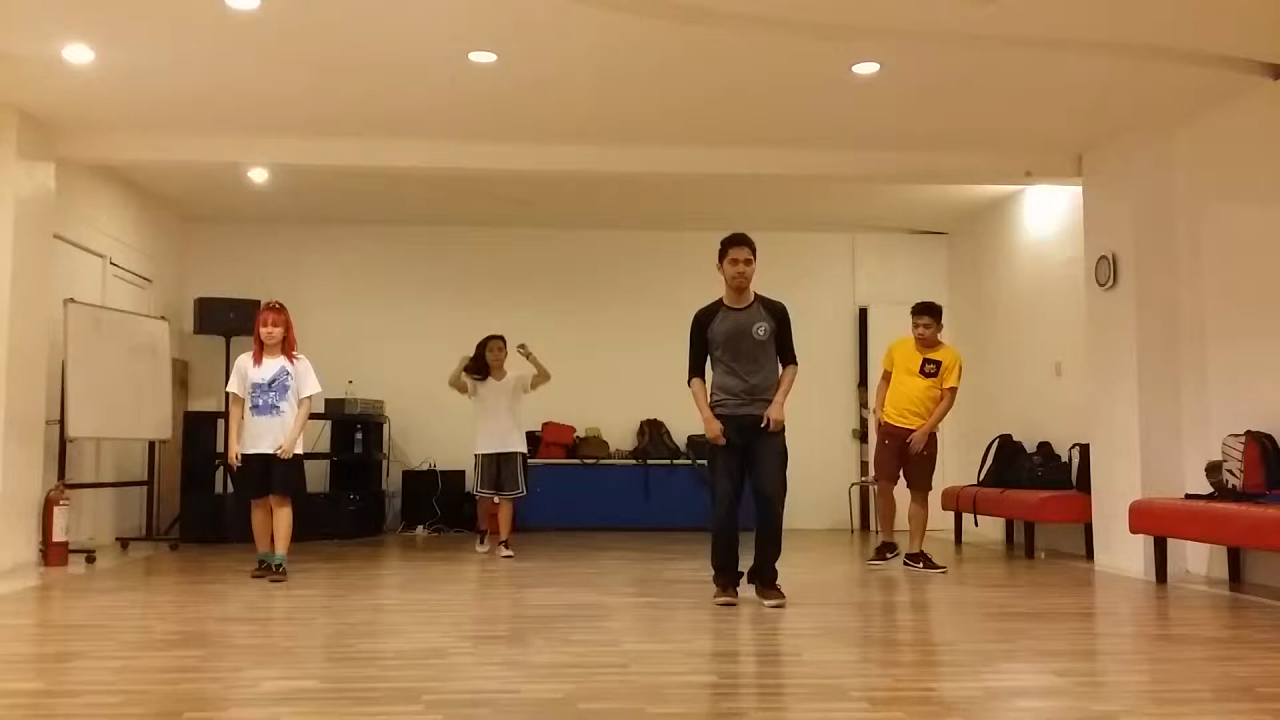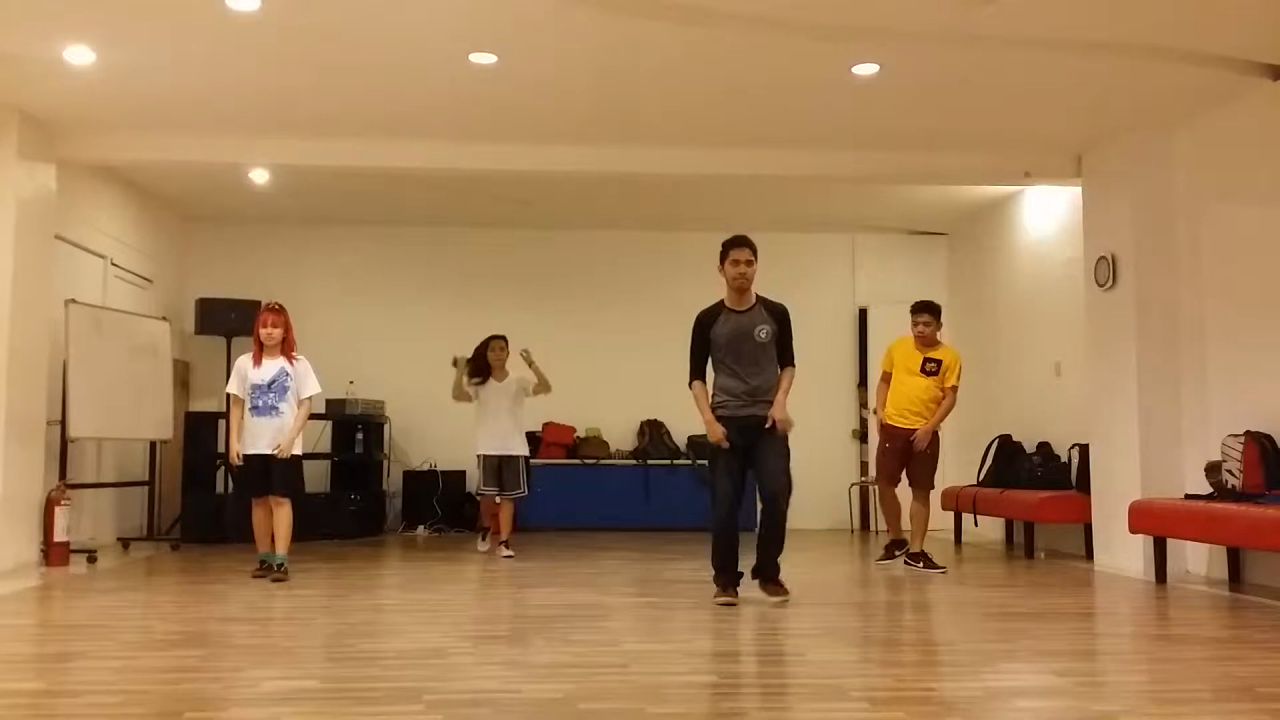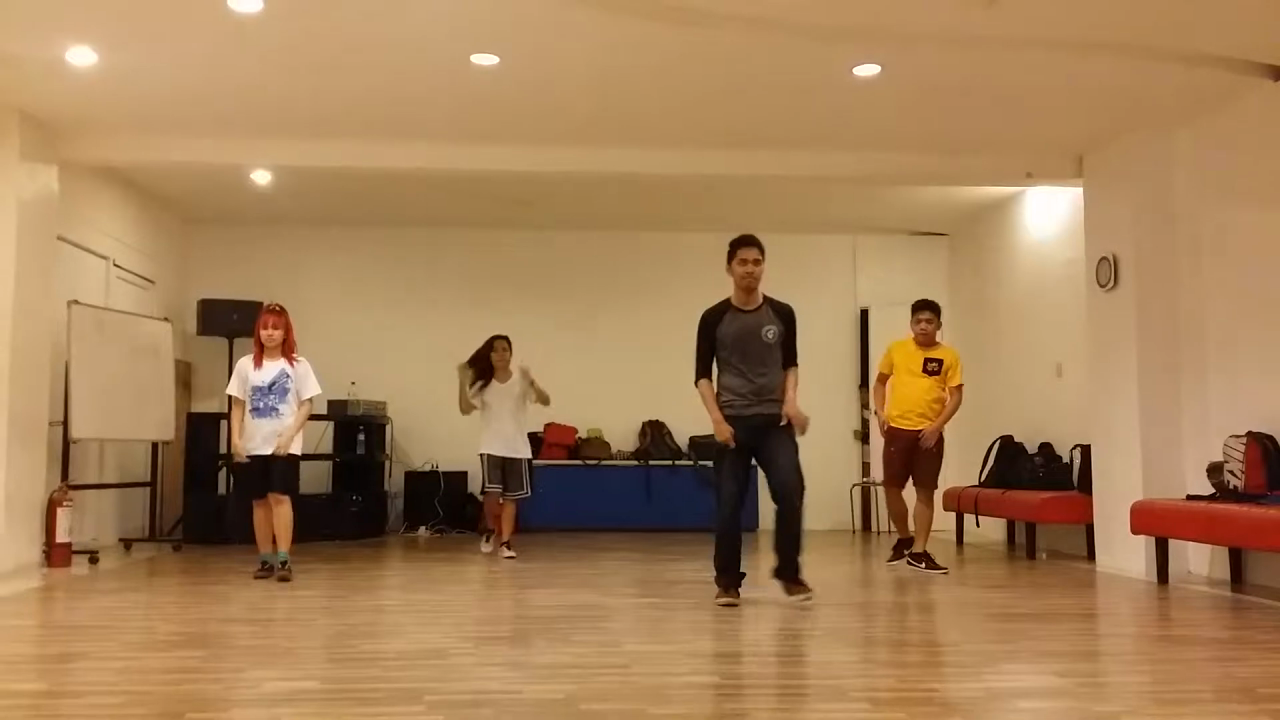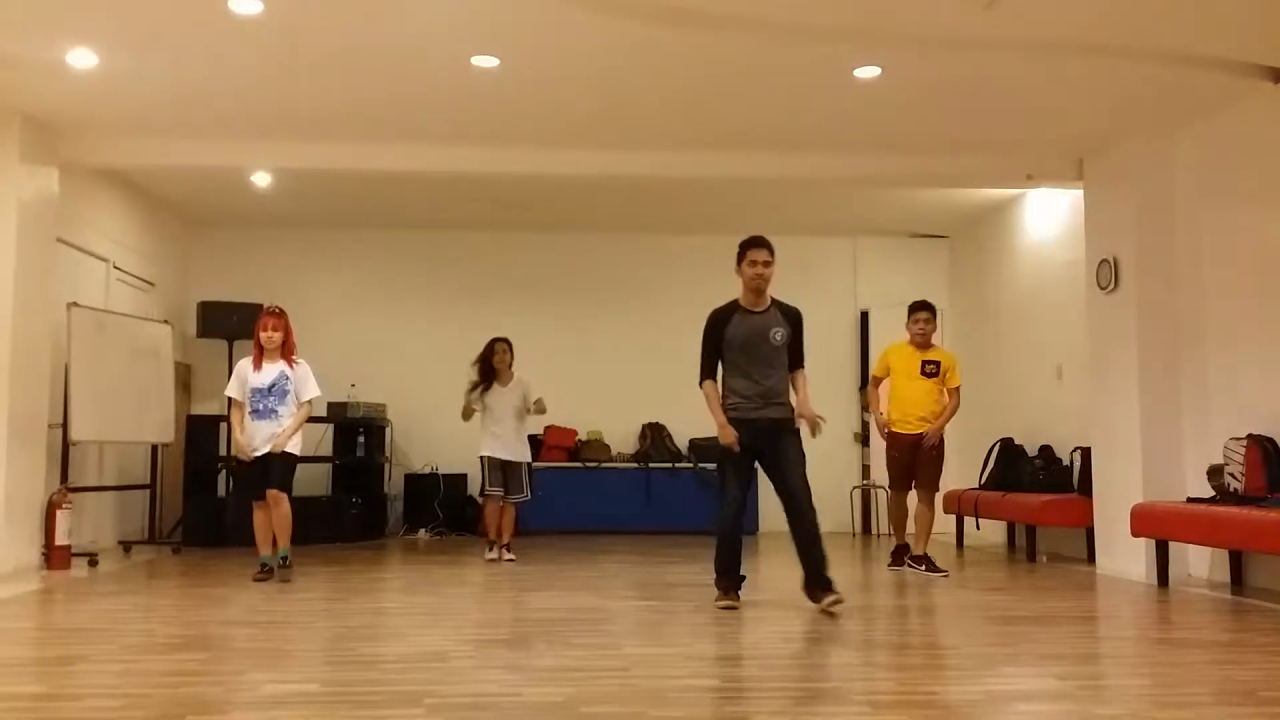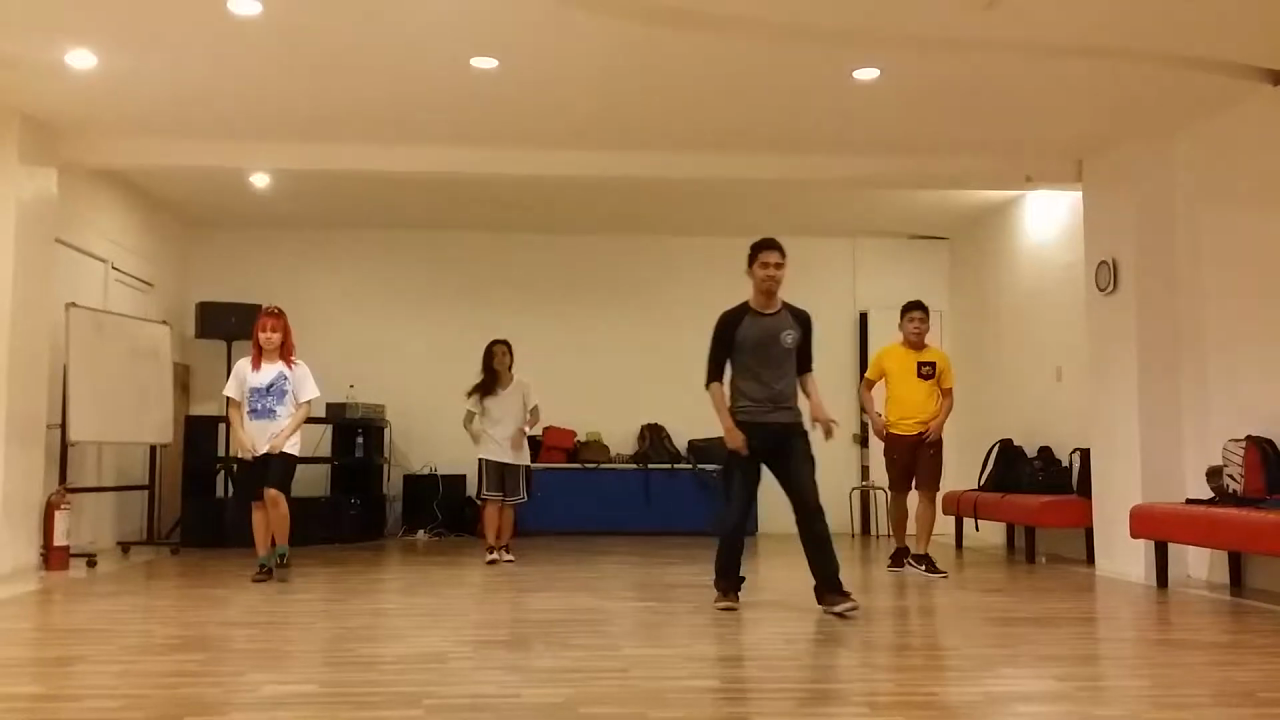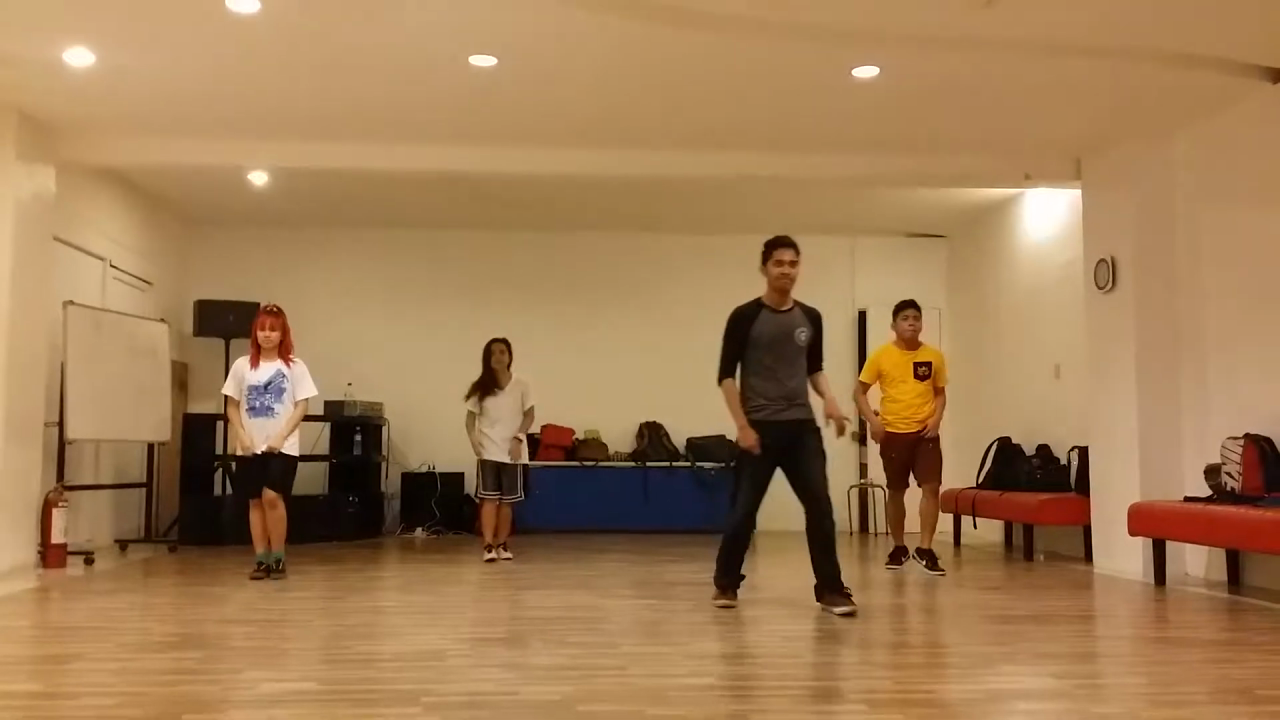
dt=0.1s
person 1, frame 1
left shoulder: (774, 312)
right shoulder: (706, 318)
left elbow: (789, 363)
right elbow: (695, 374)
left wrist: (778, 401)
right wrist: (707, 416)
left hip: (765, 420)
right hip: (725, 421)
left knee: (771, 497)
right knee: (724, 502)
left ankle: (765, 578)
right ankle: (725, 580)
person 1, frame 2
left shoulder: (775, 314)
right shoulder: (708, 320)
left elbow: (787, 365)
right elbow: (696, 377)
left wrist: (780, 402)
right wrist: (709, 419)
left hip: (767, 421)
right hip: (727, 423)
left knee: (777, 493)
right knee: (725, 503)
left ankle: (768, 573)
right ankle: (726, 580)
person 1, frame 3
left shoulder: (782, 314)
right shoulder: (714, 319)
right elbow: (703, 376)
left wrist: (791, 400)
right wrist: (717, 419)
left hip: (773, 421)
right hip: (732, 423)
left knee: (790, 490)
right knee: (729, 503)
left ankle: (789, 572)
right ankle: (728, 581)
person 1, frame 4
left shoulder: (790, 317)
right shoulder: (721, 319)
right elbow: (707, 377)
left wrist: (802, 401)
right wrist: (721, 422)
left hip: (780, 423)
right hip: (739, 425)
left knee: (800, 499)
right knee: (732, 507)
left ankle: (818, 582)
right ankle: (727, 584)
person 1, frame 5
left shoulder: (799, 320)
right shoulder: (732, 321)
right elbow: (714, 379)
left wrist: (815, 403)
right wrist: (728, 426)
left hip: (789, 428)
right hip: (747, 429)
left knee: (809, 505)
right knee: (737, 510)
left ankle: (829, 588)
right ankle: (727, 585)
person 1, frame 6
left shoulder: (810, 318)
right shoulder: (745, 317)
right elbow: (726, 376)
left wrist: (829, 400)
right wrist: (743, 424)
left hip: (802, 425)
right hip: (760, 426)
left knee: (820, 504)
right knee: (744, 508)
left ankle: (830, 588)
right ankle: (726, 582)
person 2, frame 1
left shoulder: (298, 363)
right shoulder: (244, 362)
left elbow: (305, 404)
right elbow: (236, 404)
left wrist: (292, 439)
right wrist: (232, 442)
left hip: (284, 445)
right hip: (252, 445)
left knee: (281, 500)
right knee: (258, 501)
left ankle: (280, 562)
right ankle: (263, 559)
person 2, frame 2
left shoulder: (297, 364)
right shoulder: (244, 363)
left elbow: (305, 404)
right elbow: (236, 405)
left wrist: (290, 438)
right wrist: (233, 441)
left hip: (284, 446)
right hip: (253, 445)
left knee: (280, 498)
right knee: (259, 500)
left ankle: (281, 561)
right ankle: (264, 559)
person 2, frame 3
left shoulder: (298, 365)
right shoulder: (245, 365)
left elbow: (306, 405)
right elbow: (237, 405)
left wrist: (288, 437)
right wrist: (235, 438)
left hip: (285, 445)
right hip: (253, 446)
left knee: (279, 497)
right knee: (260, 500)
left ankle: (284, 560)
right ankle: (265, 560)
person 2, frame 4
left shoulder: (297, 367)
right shoulder: (245, 367)
left elbow: (306, 406)
right elbow: (236, 407)
left wrist: (285, 435)
right wrist: (237, 436)
left hip: (284, 445)
right hip: (253, 447)
left knee: (277, 495)
right knee: (259, 502)
left ankle: (284, 556)
right ankle: (265, 562)
person 2, frame 5
left shoulder: (296, 368)
right shoulder: (243, 367)
left elbow: (304, 407)
right elbow: (234, 407)
left wrist: (283, 437)
right wrist: (241, 437)
left hip: (283, 446)
right hip: (252, 449)
left knee: (274, 495)
right knee: (258, 503)
left ankle: (282, 553)
right ankle: (263, 562)
person 2, frame 6
left shoulder: (294, 366)
right shoulder: (242, 366)
left elbow: (302, 405)
right elbow: (232, 406)
left wrist: (281, 436)
right wrist: (241, 435)
left hip: (282, 446)
right hip: (250, 447)
left knee: (272, 497)
right knee: (255, 501)
left ankle: (278, 556)
right ankle: (261, 560)
person 3, frame 1
left shoulder: (949, 357)
right shoulder: (897, 348)
left elbow: (948, 399)
right elbow: (885, 380)
left wrist: (925, 430)
right wrist: (878, 410)
left hip: (922, 433)
right hip: (891, 427)
left knee: (919, 492)
right knee: (883, 484)
left ankle: (915, 553)
right ankle: (886, 543)
person 3, frame 2
left shoulder: (949, 356)
right shoulder: (897, 348)
left elbow: (950, 397)
right elbow: (884, 381)
left wrist: (929, 428)
right wrist: (879, 410)
left hip: (924, 432)
right hip: (893, 427)
left knee: (921, 491)
right knee: (885, 484)
left ankle: (916, 552)
right ankle: (896, 540)
person 3, frame 3
left shoulder: (949, 356)
right shoulder: (896, 349)
left elbow: (956, 396)
right elbow: (880, 383)
left wrist: (938, 425)
right wrist: (879, 411)
left hip: (929, 433)
right hip: (897, 430)
left knee: (925, 491)
right knee: (892, 487)
left ankle: (919, 552)
right ankle: (904, 539)
person 3, frame 4
left shoulder: (945, 358)
right shoulder: (892, 353)
left elbow: (954, 398)
right elbow: (873, 385)
left wrist: (939, 425)
right wrist: (876, 414)
left hip: (929, 435)
right hip: (898, 433)
left knee: (926, 494)
right knee: (898, 493)
left ankle: (919, 555)
right ankle: (901, 545)
person 3, frame 5
left shoulder: (939, 358)
right shoulder: (886, 355)
left elbow: (947, 395)
right elbow: (865, 388)
left wrist: (940, 421)
right wrist: (874, 417)
left hip: (928, 434)
right hip: (896, 435)
left knee: (928, 493)
right knee: (898, 494)
left ankle: (922, 556)
right ankle: (901, 549)
person 3, frame 6
left shoulder: (934, 356)
right shoulder: (881, 356)
left elbow: (940, 393)
right elbow: (860, 391)
left wrist: (936, 418)
right wrist: (871, 419)
left hip: (925, 432)
right hip: (893, 433)
left knee: (931, 487)
right knee: (896, 492)
left ankle: (925, 549)
right ankle: (899, 548)
person 4, frame 1
left shoulder: (517, 380)
right shoulder: (477, 382)
left elbow: (545, 376)
right elbow: (453, 383)
left wrist: (529, 356)
right wrist: (464, 364)
left hip: (512, 445)
right hip: (486, 446)
left knee: (507, 496)
right knee: (485, 495)
left ankle: (504, 542)
right ankle: (483, 531)
person 4, frame 2
left shoulder: (519, 382)
right shoulder: (478, 384)
left elbow: (546, 387)
right elbow: (457, 395)
left wrist: (531, 363)
right wrist: (461, 368)
left hip: (514, 447)
right hip: (488, 447)
left knee: (508, 496)
right knee: (488, 494)
left ankle: (504, 542)
right ankle: (486, 527)
person 4, frame 3
left shoulder: (521, 382)
right shoulder: (482, 385)
left elbow: (545, 401)
right elbow: (465, 410)
left wrist: (532, 384)
right wrist: (463, 383)
left hip: (517, 448)
right hip: (491, 447)
left knee: (511, 497)
right knee: (493, 493)
left ankle: (506, 542)
right ankle: (490, 529)
person 4, frame 4
left shoulder: (522, 384)
right shoulder: (483, 387)
left elbow: (542, 407)
right elbow: (466, 416)
left wrist: (530, 408)
right wrist: (468, 402)
left hip: (517, 450)
right hip: (491, 449)
left knee: (511, 500)
right knee: (493, 496)
left ankle: (505, 545)
right ankle: (491, 542)
person 4, frame 5
left shoulder: (522, 386)
right shoulder: (482, 390)
left elbow: (535, 415)
right elbow: (469, 417)
left wrist: (523, 430)
right wrist: (471, 429)
left hip: (515, 453)
right hip: (490, 452)
left knee: (509, 501)
right knee: (491, 499)
left ankle: (504, 546)
right ankle: (491, 547)
person 4, frame 6
left shoulder: (521, 385)
right shoulder: (481, 388)
left elbow: (529, 416)
right elbow: (471, 418)
left wrist: (519, 438)
right wrist: (473, 438)
left hip: (512, 452)
right hip: (488, 451)
left knee: (507, 500)
right knee: (489, 498)
left ankle: (502, 544)
right ankle: (489, 545)
